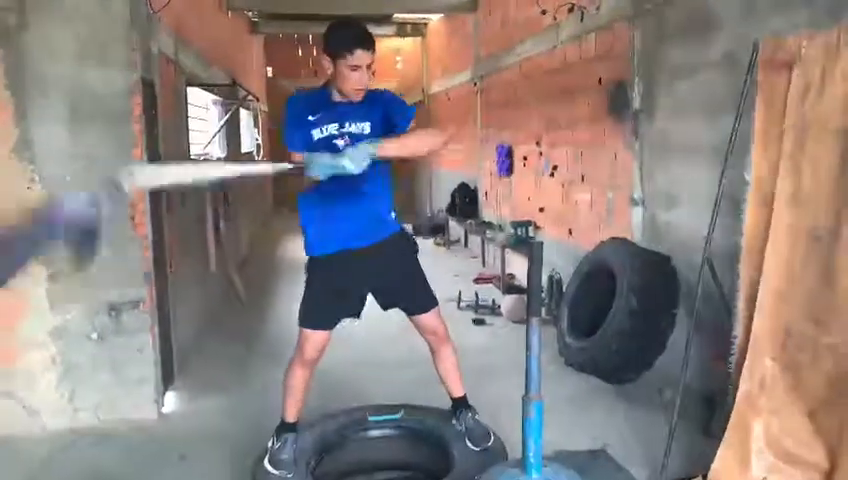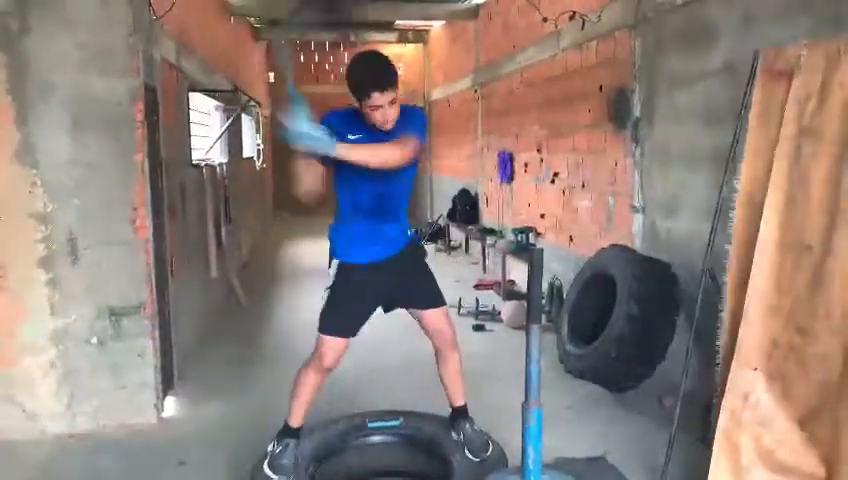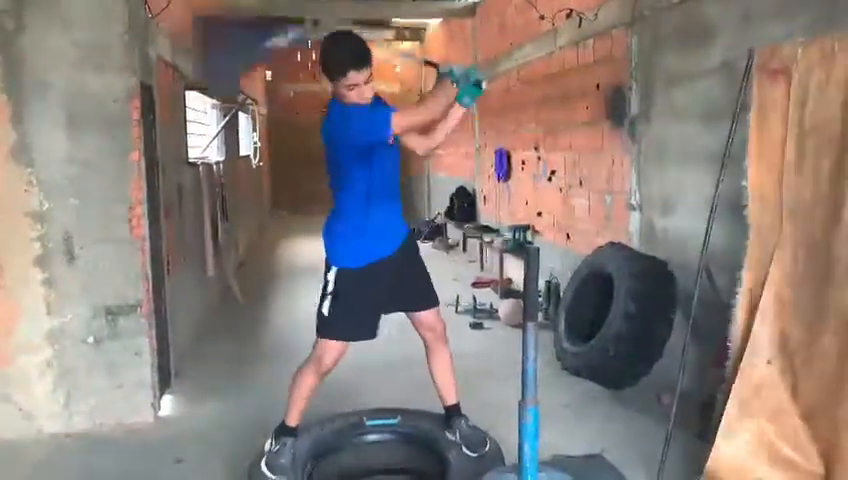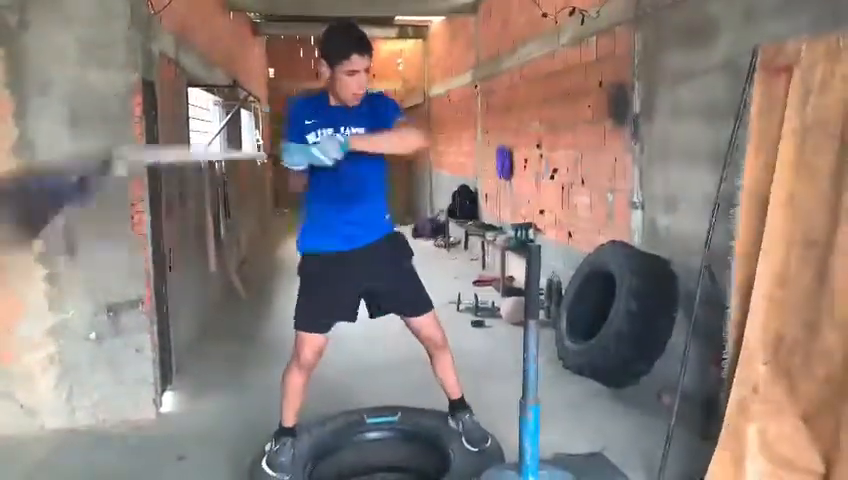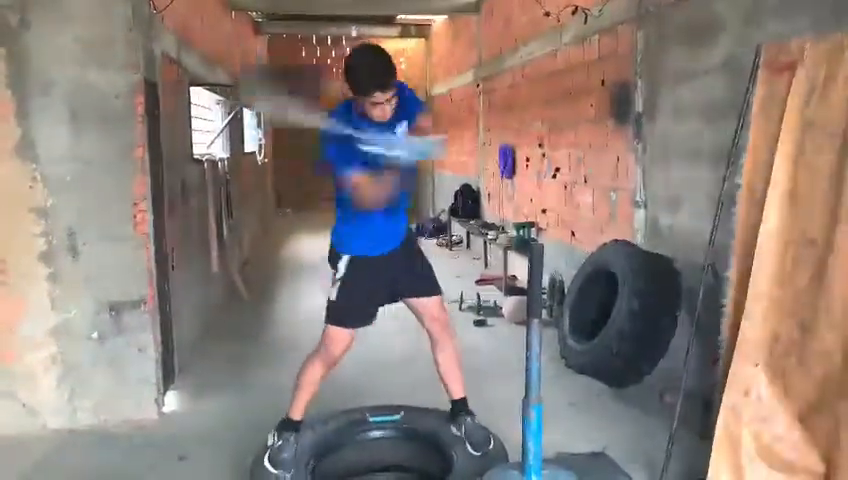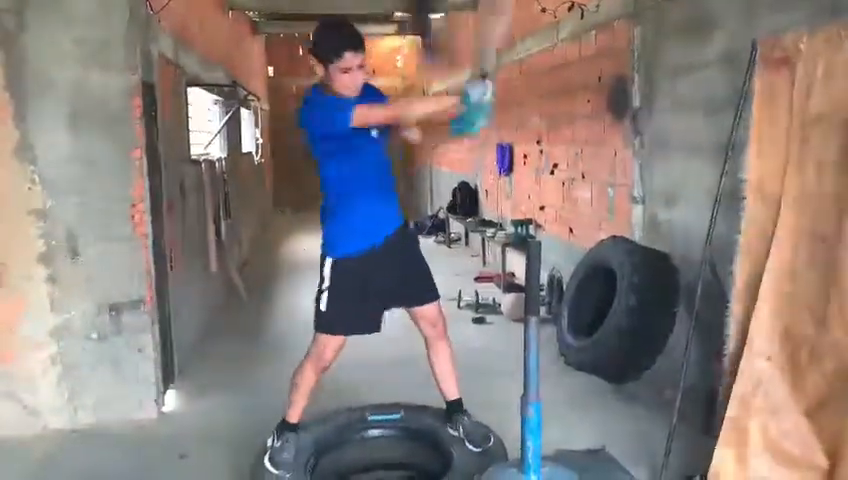
dt=0.4s
person 1, frame 1
left shoulder: (381, 104)
right shoulder: (302, 107)
left elbow: (436, 137)
right elbow: (299, 172)
left wrist: (373, 149)
right wrist: (317, 165)
left hip: (386, 240)
right hip: (330, 250)
left knee: (436, 331)
right knee: (309, 350)
left ankle: (462, 410)
right ankle: (286, 434)
person 1, frame 2
left shoulder: (412, 118)
right shoulder: (337, 122)
left elbow: (396, 156)
right elbow: (308, 185)
left wrist: (335, 148)
right wrist: (314, 147)
left hip: (400, 249)
right hip: (355, 259)
left knee: (445, 336)
right knee: (325, 357)
left ankle: (460, 419)
right ankle: (288, 438)
person 1, frame 3
left shoulder: (368, 105)
right shoulder: (345, 119)
left elbow: (422, 144)
right elbow: (422, 114)
left wrist: (463, 102)
right wrist: (449, 84)
left hip: (396, 242)
right hip: (353, 257)
left knee: (435, 330)
right knee: (325, 357)
left ankle: (454, 418)
right ankle: (285, 435)
person 1, frame 4
left shoulder: (378, 106)
right shoulder: (302, 112)
left elbow: (416, 140)
right elbow: (296, 181)
left wrist: (350, 142)
right wrist: (298, 160)
left hip: (379, 244)
right hip: (325, 253)
left knee: (433, 336)
right knee: (306, 354)
left ankle: (459, 411)
right ankle: (285, 436)
person 1, frame 5
left shoulder: (403, 99)
right shoulder: (340, 127)
left elbow: (428, 131)
right elbow: (368, 199)
right wrist: (394, 172)
left hip: (398, 240)
right hip: (357, 250)
left knee: (440, 325)
right knee: (332, 348)
left ankle: (461, 414)
right ankle: (288, 430)
person 1, frame 6
left shoulder: (366, 94)
right shoulder: (317, 108)
left elbow: (406, 128)
right elbow: (389, 114)
left wrist: (435, 121)
right wrist: (458, 101)
left hip: (393, 233)
right hip: (350, 250)
left knee: (434, 323)
right knee: (325, 351)
left ankle: (456, 414)
right ankle: (286, 431)
